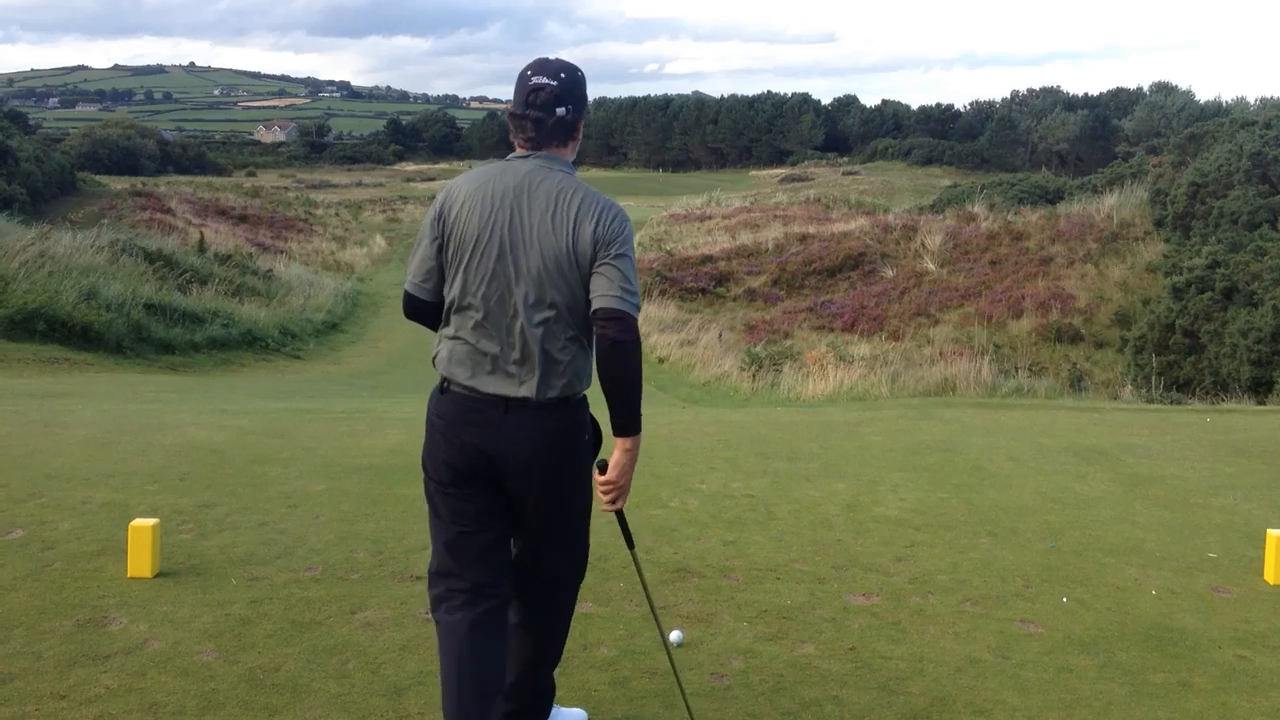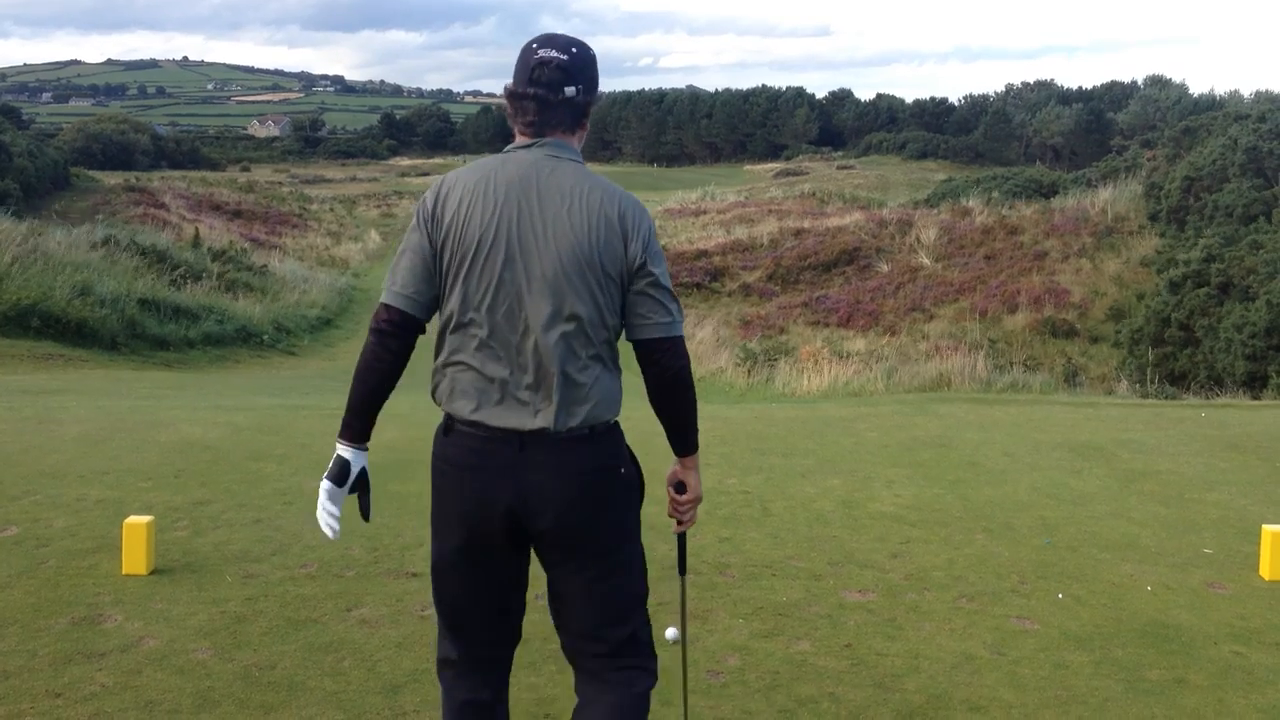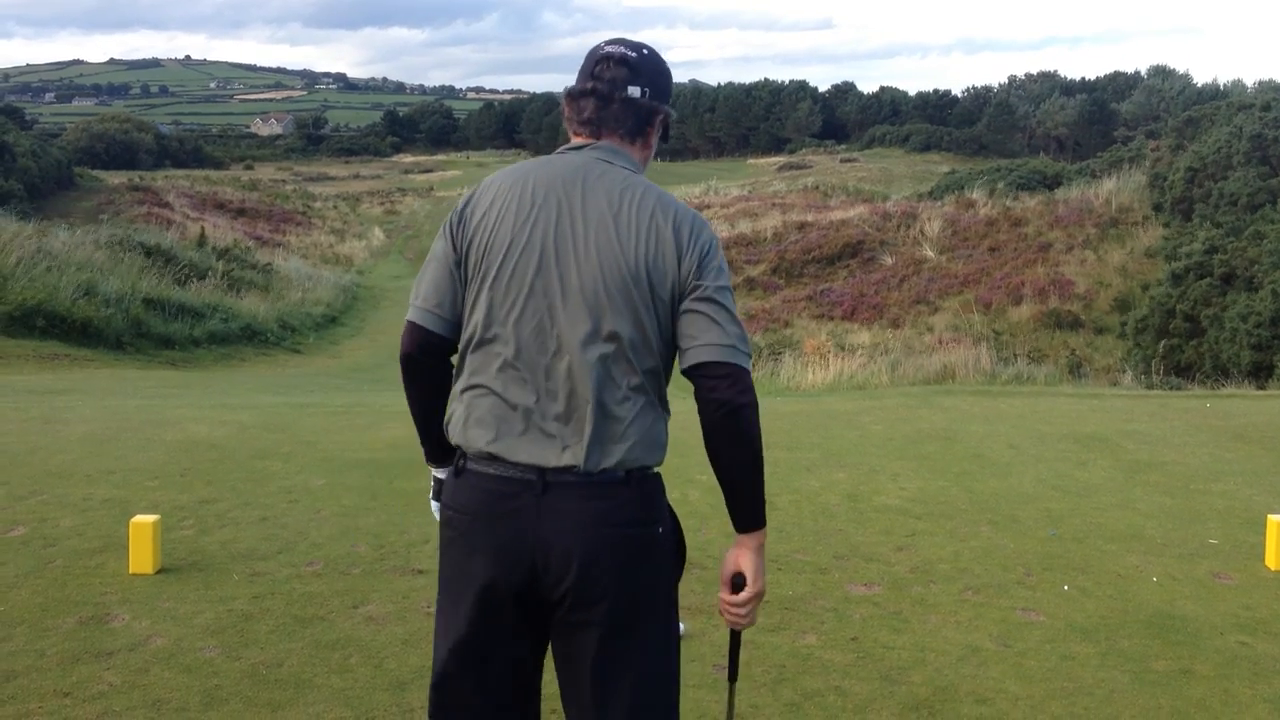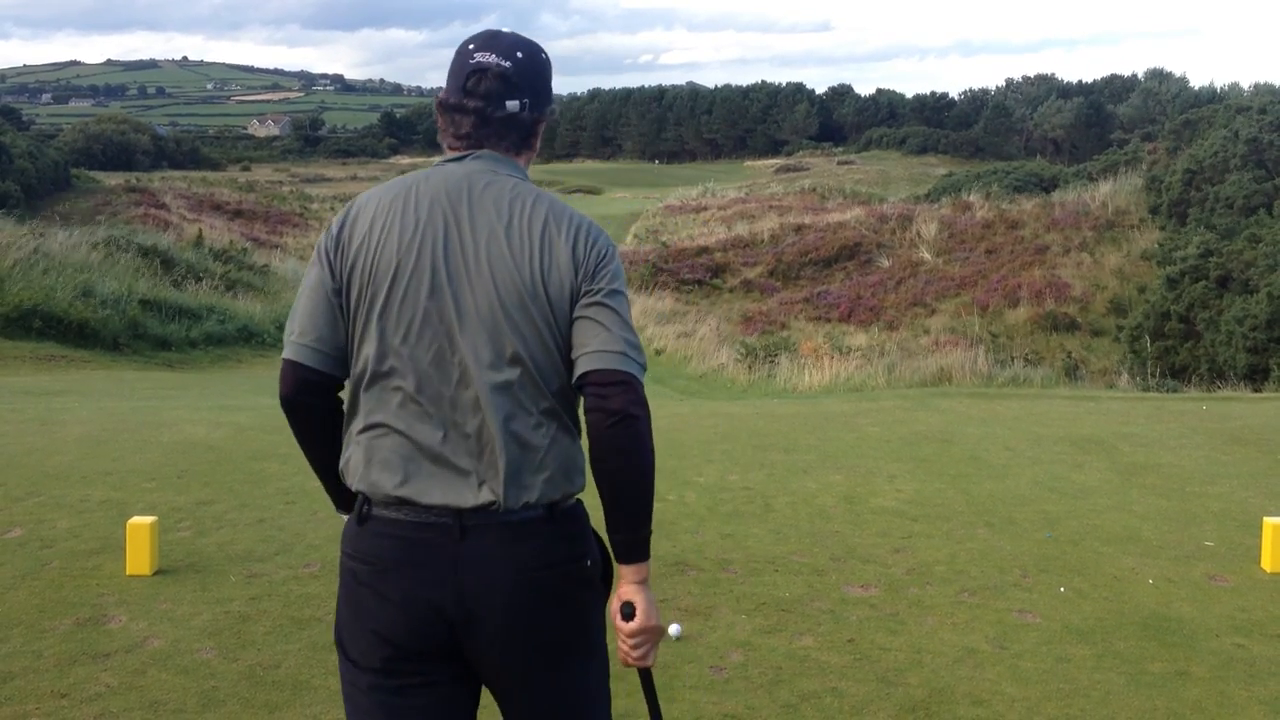
dt=0.5s
person 1, frame 1
left shoulder: (458, 193)
right shoulder: (599, 213)
left elbow: (418, 302)
right elbow: (616, 333)
right wrist: (625, 441)
left hip: (459, 418)
right hip: (549, 427)
left knee: (463, 587)
right knee: (545, 581)
person 1, frame 2
left shoulder: (450, 195)
right shoulder: (622, 211)
left elbow: (391, 331)
right elbow: (663, 353)
left wrist: (352, 446)
right wrist: (687, 458)
left hip: (470, 459)
right hip: (581, 466)
left knee: (473, 655)
right knee: (612, 660)
person 1, frame 3
left shoulder: (484, 198)
right shoulder: (680, 228)
left elbow: (419, 350)
right elbow: (725, 394)
left wrist: (442, 463)
right wrist: (749, 534)
left hip: (484, 506)
right hip: (614, 519)
person 1, frame 4
left shoulder: (361, 220)
right shoulder: (576, 238)
left elbow: (302, 387)
right elbow: (617, 410)
left wrist: (353, 505)
right wrist: (633, 570)
left hip: (392, 556)
right hip: (533, 556)
